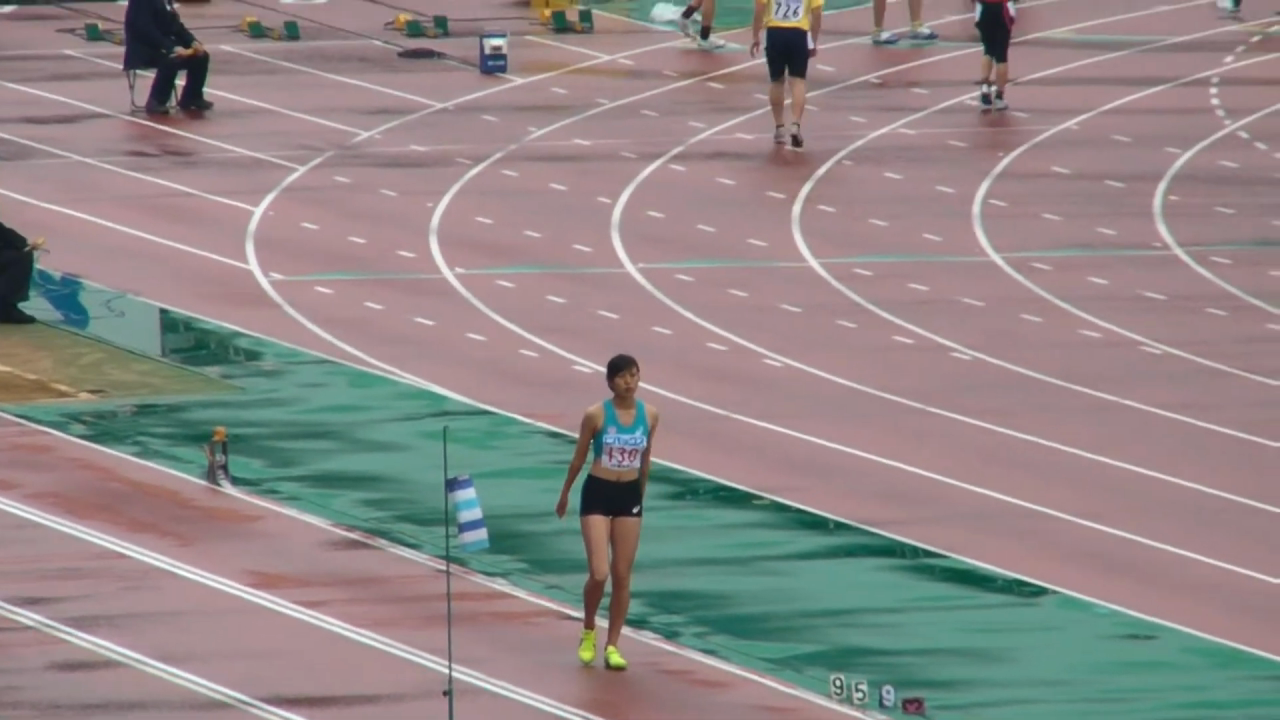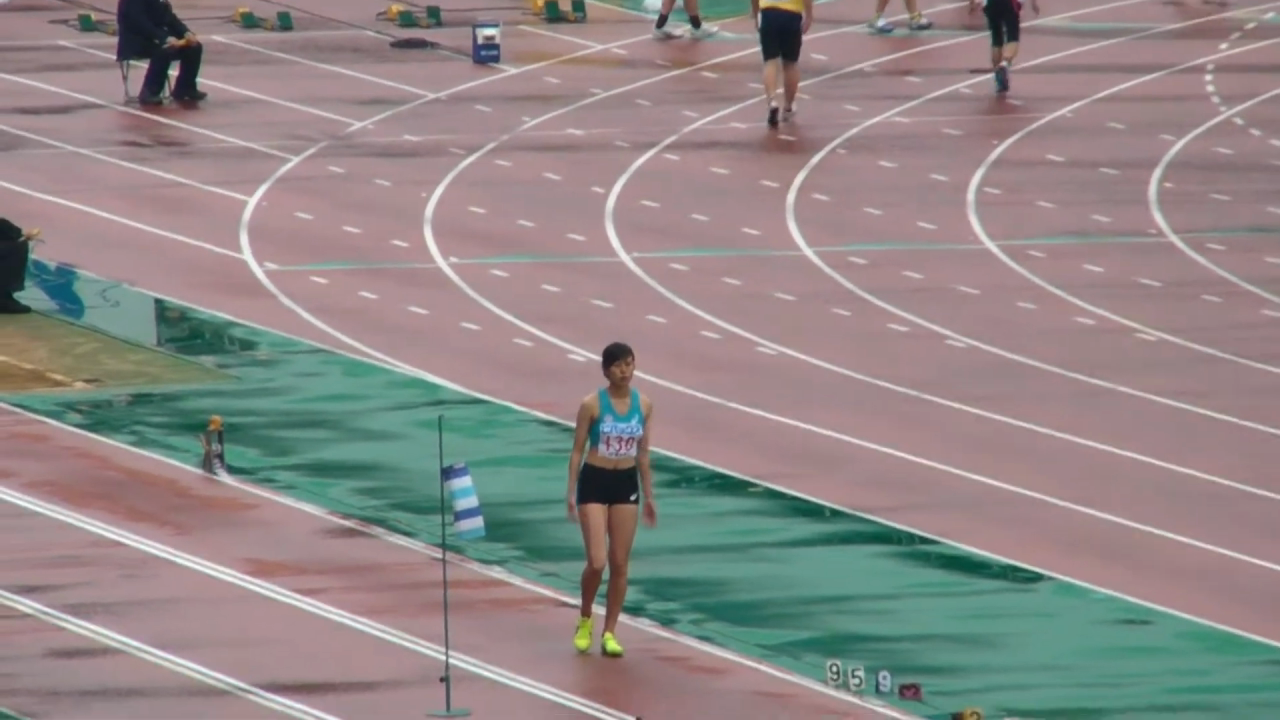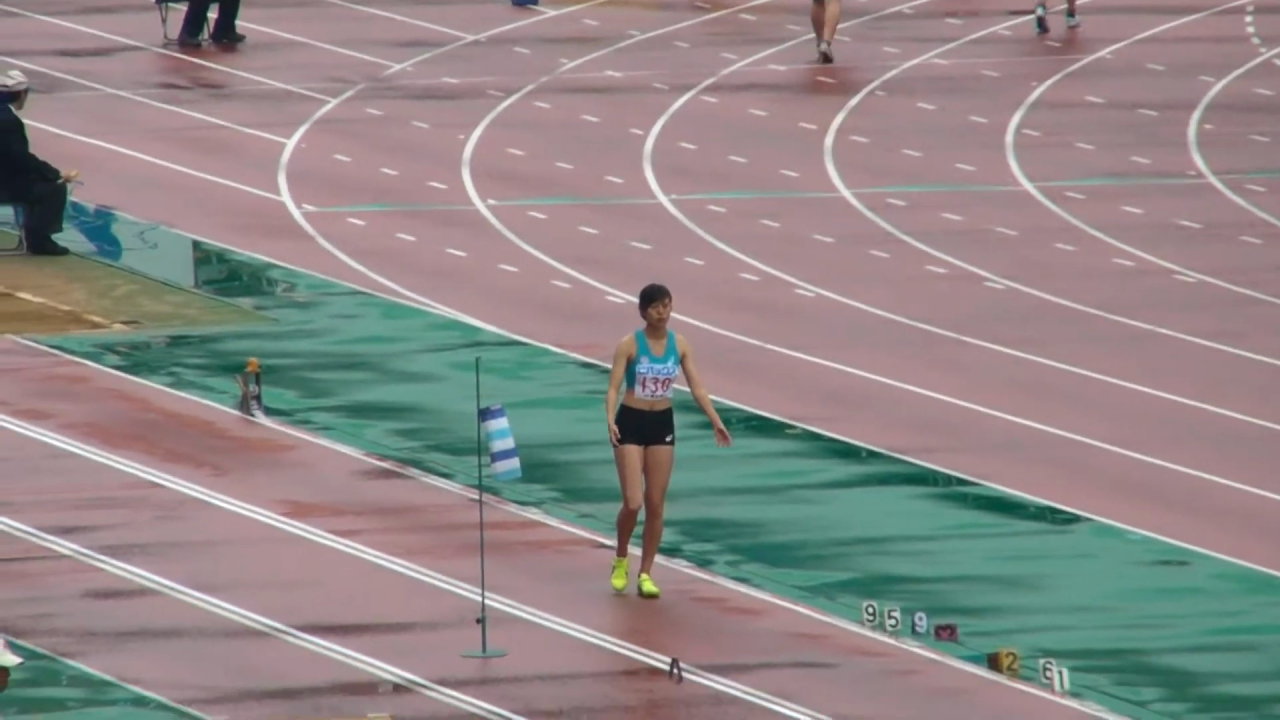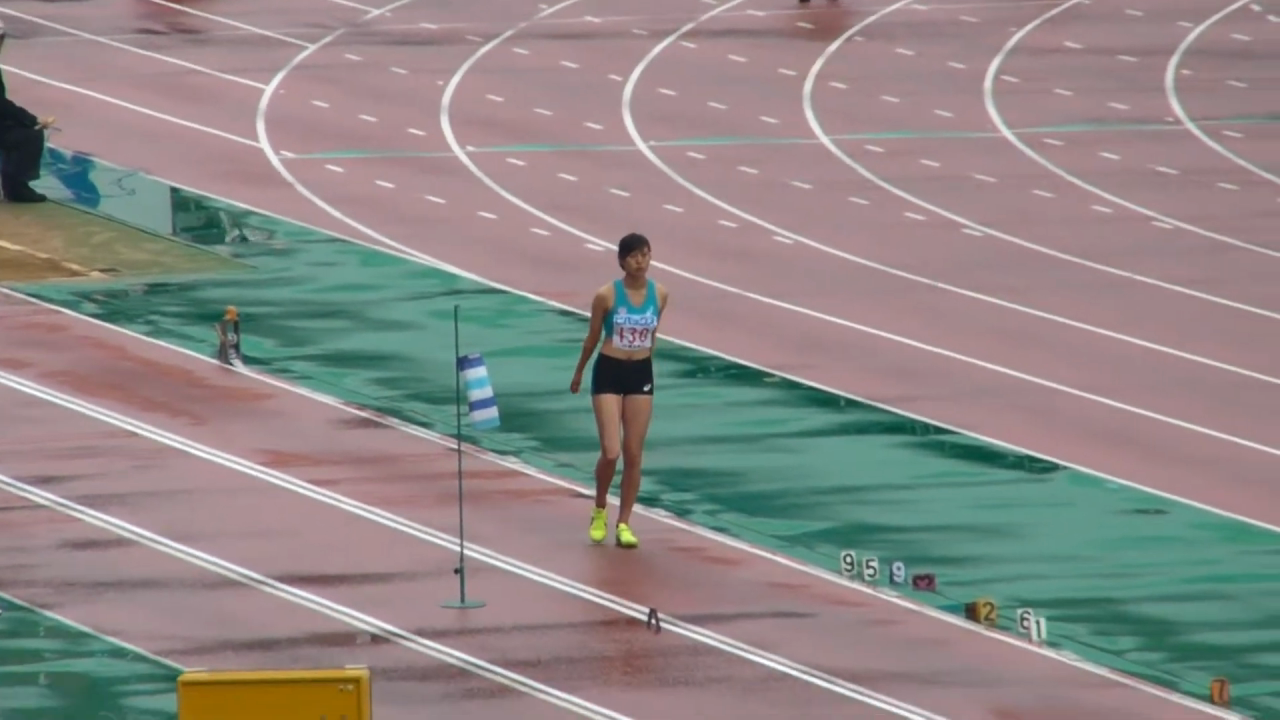
dt=0.4s
person 1, frame 1
left shoulder: (650, 414)
right shoulder: (595, 414)
right elbow: (579, 457)
left wrist: (641, 492)
right wrist: (564, 494)
left hip: (630, 494)
right hip: (598, 492)
left knee: (622, 576)
right knee: (599, 574)
left ankle: (612, 645)
right ankle: (588, 633)
person 1, frame 2
left shoulder: (643, 404)
right shoulder: (591, 404)
left elbow: (643, 452)
right elbow: (578, 450)
left wrist: (649, 495)
right wrist: (571, 493)
left hip: (626, 483)
right hip: (594, 481)
left knee: (620, 563)
right knee: (596, 562)
left ankle: (609, 632)
right ankle: (585, 620)
person 1, frame 3
left shoulder: (680, 344)
right shoulder: (628, 344)
left elbow: (696, 386)
right elbow: (613, 387)
left wrist: (716, 421)
right wrist: (610, 420)
left hip: (663, 423)
right hip: (632, 422)
left knee: (656, 504)
right knee: (633, 503)
left ankle: (645, 573)
right ankle: (620, 560)
person 1, frame 4
left shoulder: (660, 294)
right shoulder: (606, 295)
right elbow: (592, 338)
right wrist: (578, 373)
left hip: (641, 373)
right hip: (609, 372)
left knee: (634, 453)
right knee: (611, 452)
left ankle: (624, 523)
right ankle: (599, 510)
